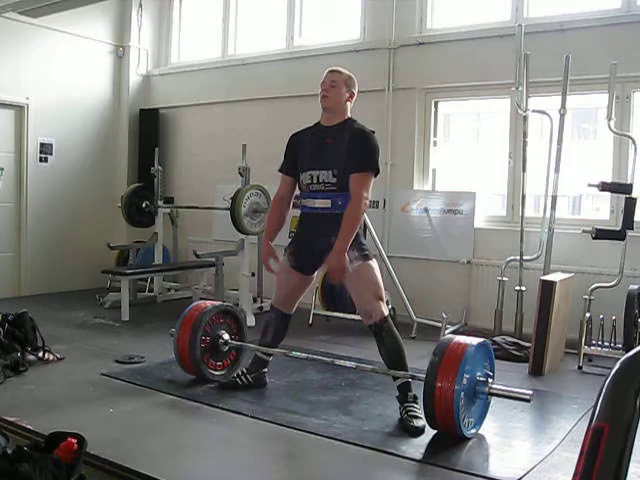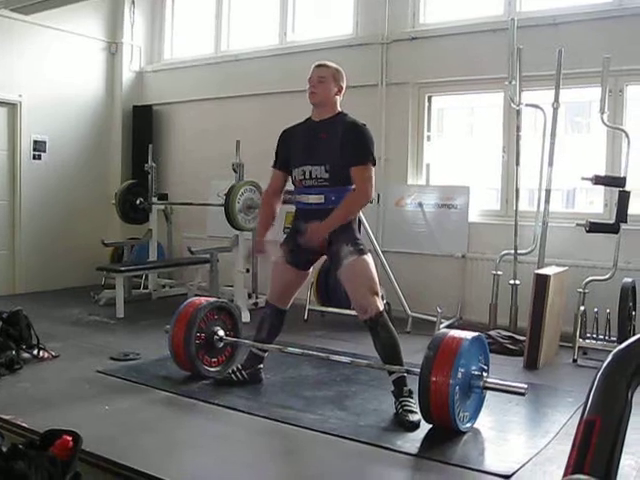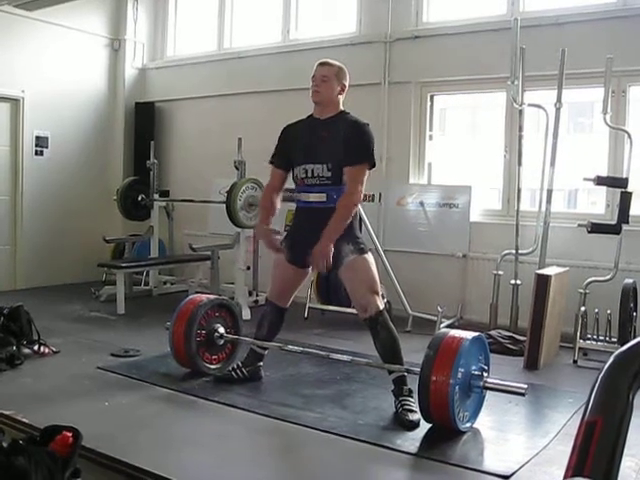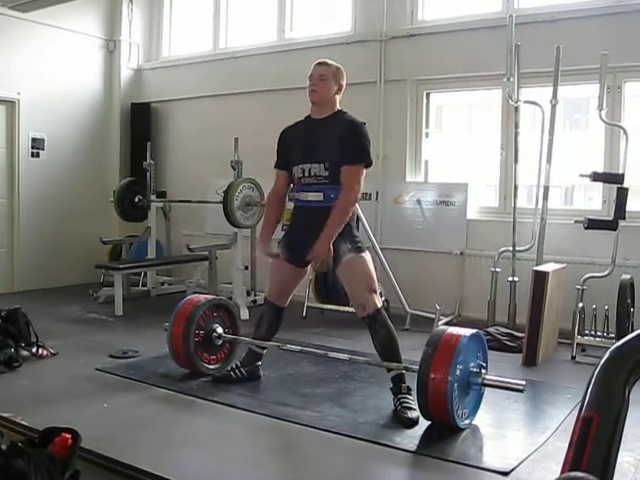
dt=1s
person 1, frame 1
left shoulder: (361, 137)
right shoulder: (300, 139)
left elbow: (360, 199)
right elbow: (283, 196)
left wrist: (339, 253)
right wrist: (266, 242)
left hip: (345, 235)
right hip: (306, 233)
left knee: (376, 314)
right knee: (279, 305)
left ankle: (407, 398)
right ankle: (256, 370)
person 1, frame 2
left shoulder: (353, 131)
right shoulder: (292, 135)
left elbow: (364, 190)
right elbow: (273, 191)
left wrist: (325, 227)
right wrist: (261, 233)
left hip: (340, 229)
right hip: (302, 227)
left knee: (371, 308)
right knee: (274, 301)
left ankle: (403, 392)
right ankle: (251, 366)
person 1, frame 3
left shoulder: (355, 130)
right shoulder: (292, 132)
left elbow: (353, 192)
right elbow: (273, 187)
left wrist: (327, 242)
right wrist: (264, 228)
left hip: (341, 229)
right hip: (302, 225)
left knee: (372, 307)
right knee: (275, 299)
left ankle: (402, 391)
right ankle: (252, 364)
person 1, frame 4
left shoulder: (351, 129)
right shoulder: (291, 134)
left elbow: (351, 190)
right elbow: (279, 191)
left wrist: (327, 240)
right wrist: (266, 235)
left hip: (338, 228)
right hip: (300, 225)
left knee: (370, 306)
right knee: (273, 299)
left ankle: (401, 389)
right ankle: (250, 364)
